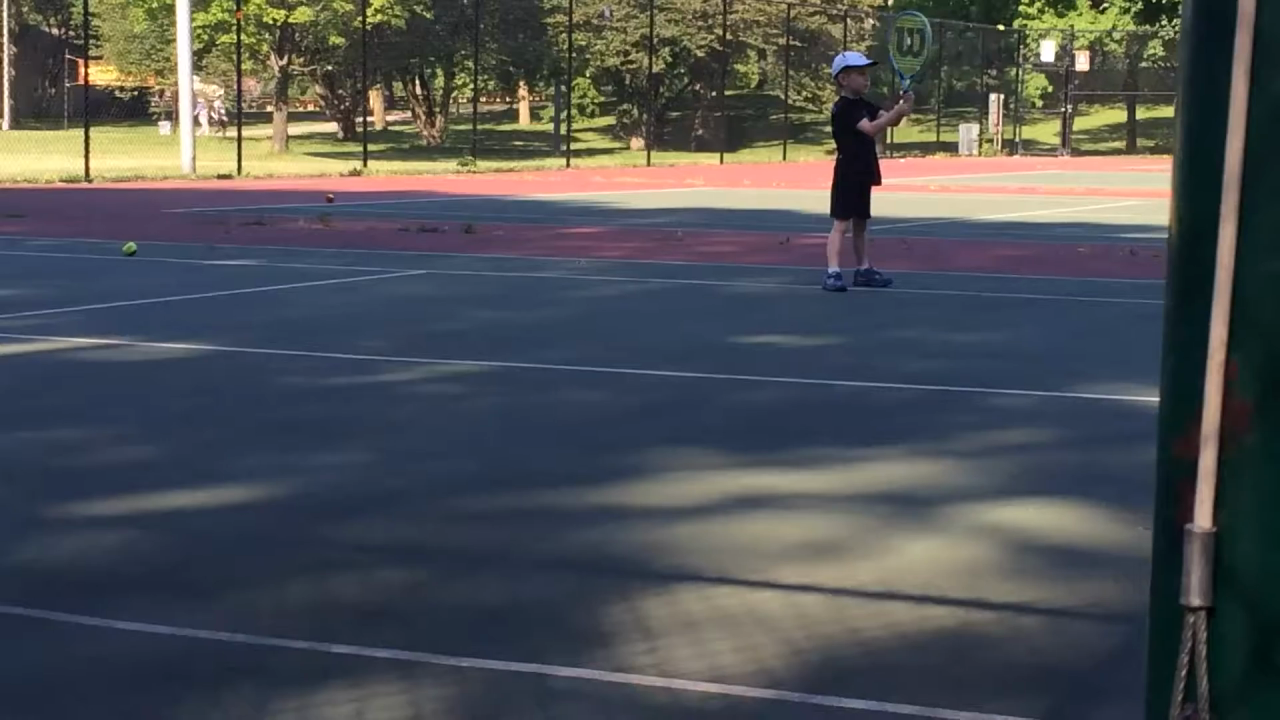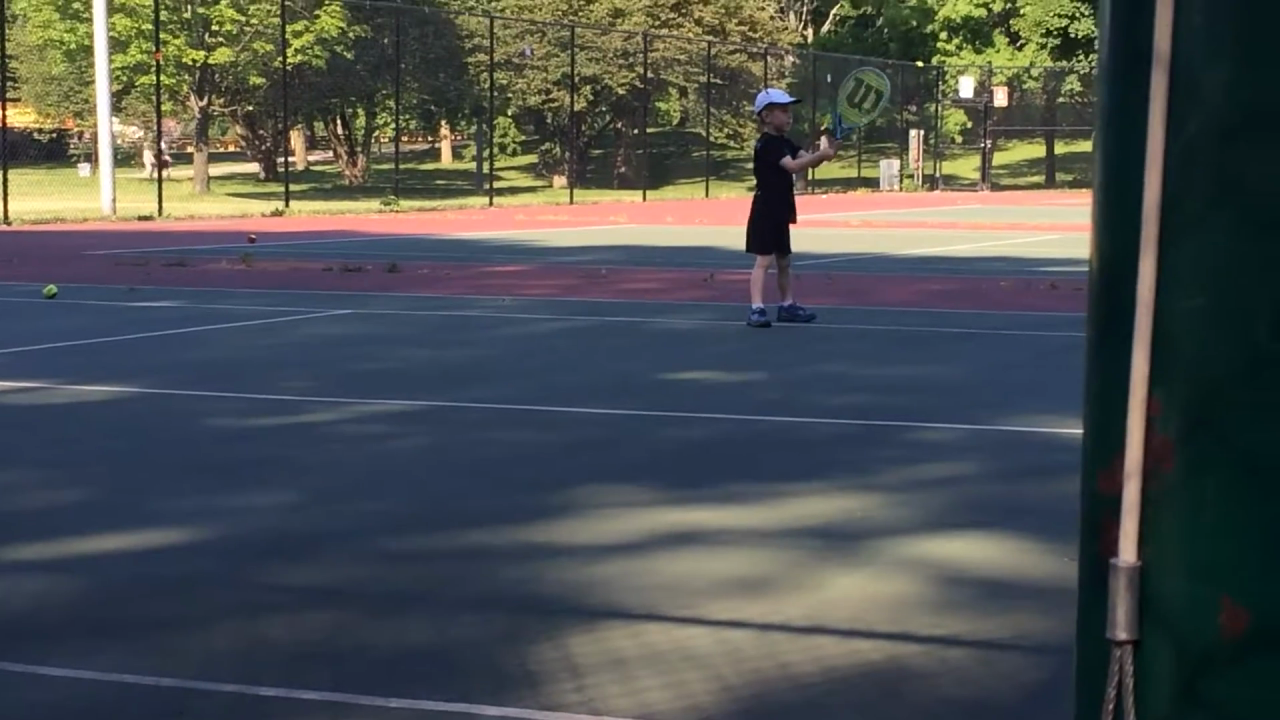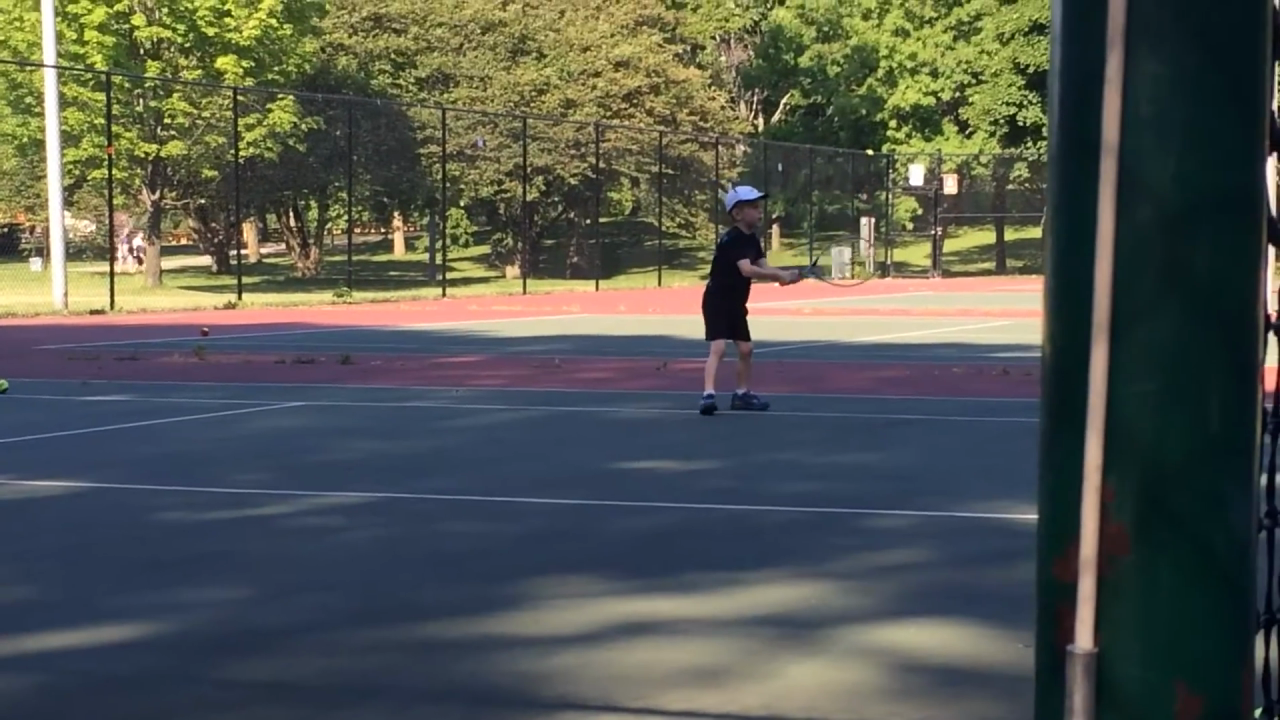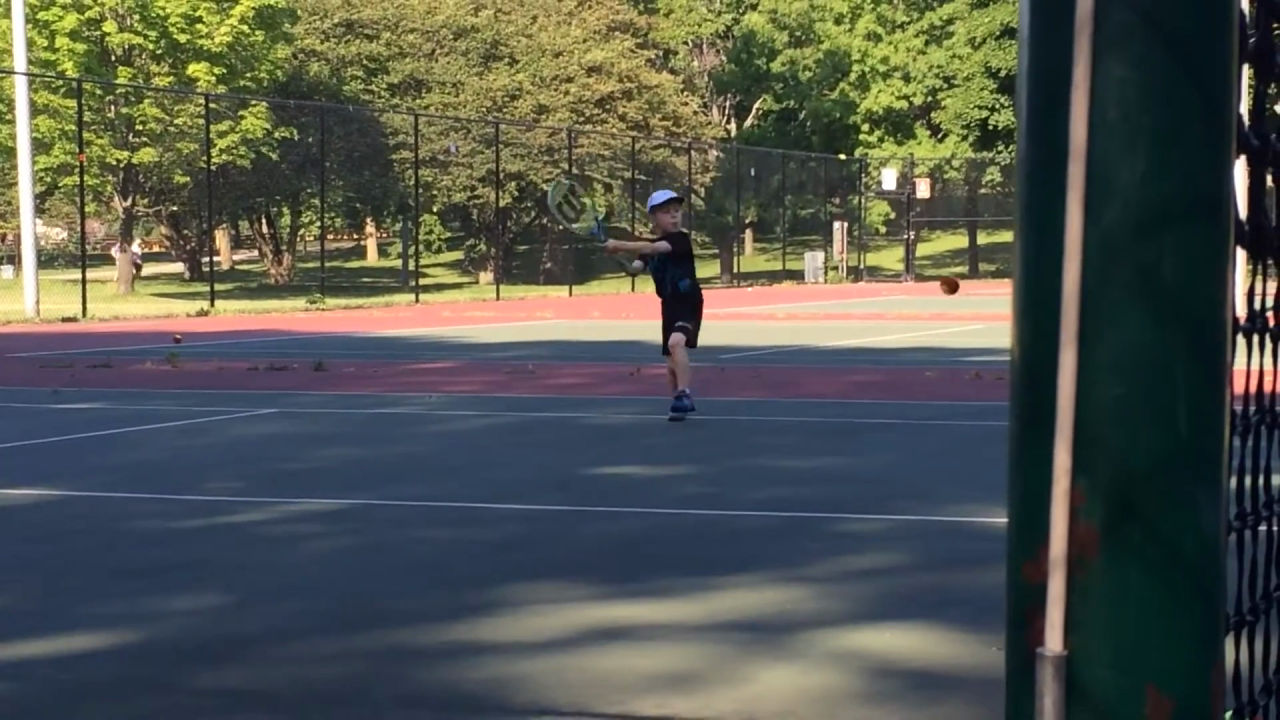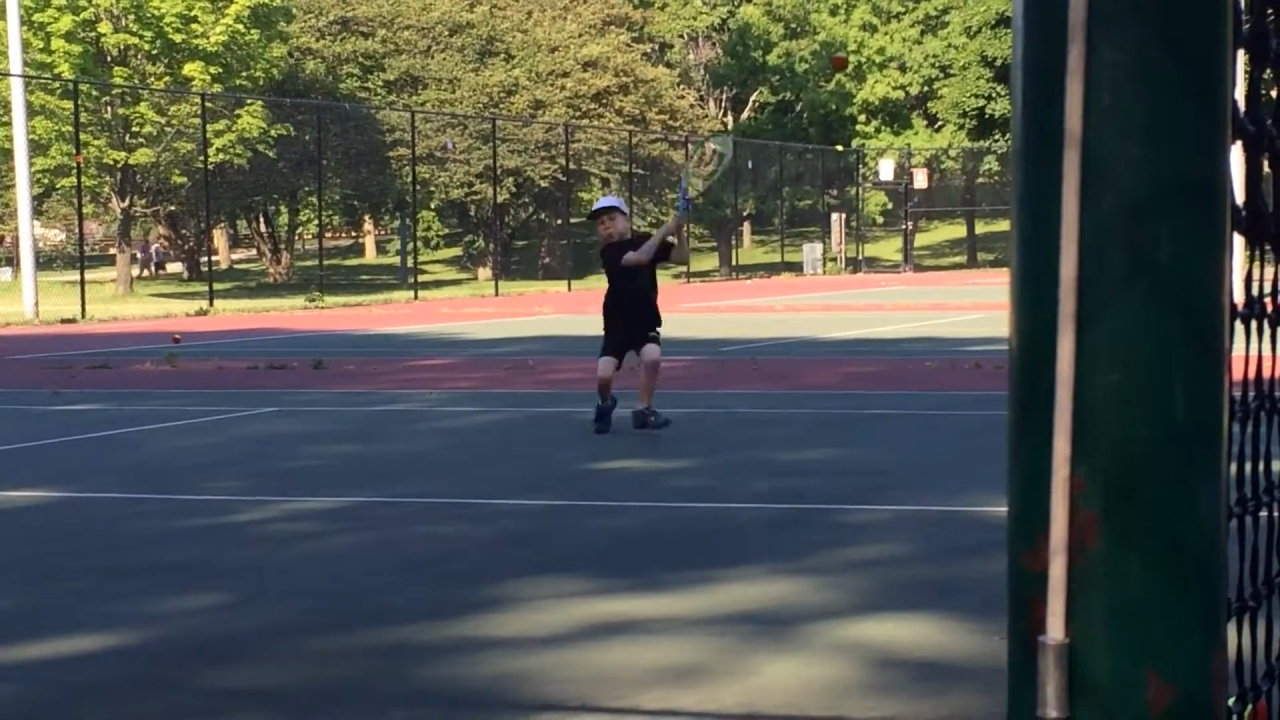
dt=0.7s
person 1, frame 1
left shoulder: (863, 104)
right shoulder: (843, 108)
left elbow: (890, 121)
right elbow: (871, 129)
left wrist: (901, 108)
right wrist: (897, 111)
left hip: (863, 175)
right hip: (848, 175)
left knee: (860, 224)
right knee: (842, 224)
left ankle: (863, 270)
right ankle: (832, 273)
person 1, frame 2
left shoulder: (783, 142)
right shoulder: (767, 144)
left elbow: (808, 161)
right elbow: (794, 166)
left wrist: (825, 152)
right wrist: (821, 154)
left hip: (780, 212)
right hip: (765, 211)
left knee: (784, 261)
right knee: (764, 260)
left ankle: (787, 305)
right ankle: (756, 309)
person 1, frame 3
left shoulder: (752, 240)
right shoulder: (732, 240)
left elbow: (763, 266)
right elbow: (747, 270)
left wrist: (786, 274)
right wrist: (778, 277)
left hip: (736, 304)
right hip: (717, 302)
left knee: (746, 348)
right knee: (718, 347)
left ankle: (742, 394)
right ankle: (709, 394)
person 1, frame 4
left shoulder: (681, 239)
right shoulder: (649, 250)
left elbow: (653, 247)
right elbow: (633, 268)
left wrist: (620, 246)
right wrist: (619, 254)
left hip: (689, 305)
right hip: (670, 307)
left knee: (676, 342)
right knee: (673, 365)
left ankle: (683, 395)
right ankle: (682, 400)
person 1, frame 5
left shoulder: (646, 242)
right shoulder: (608, 252)
left elbow: (677, 256)
right elbow: (639, 258)
left wrist: (675, 231)
right wrist: (660, 233)
left hip: (647, 322)
right hip: (618, 323)
left knee: (653, 358)
right knee: (604, 374)
left ankle: (642, 411)
right ankle: (605, 403)
